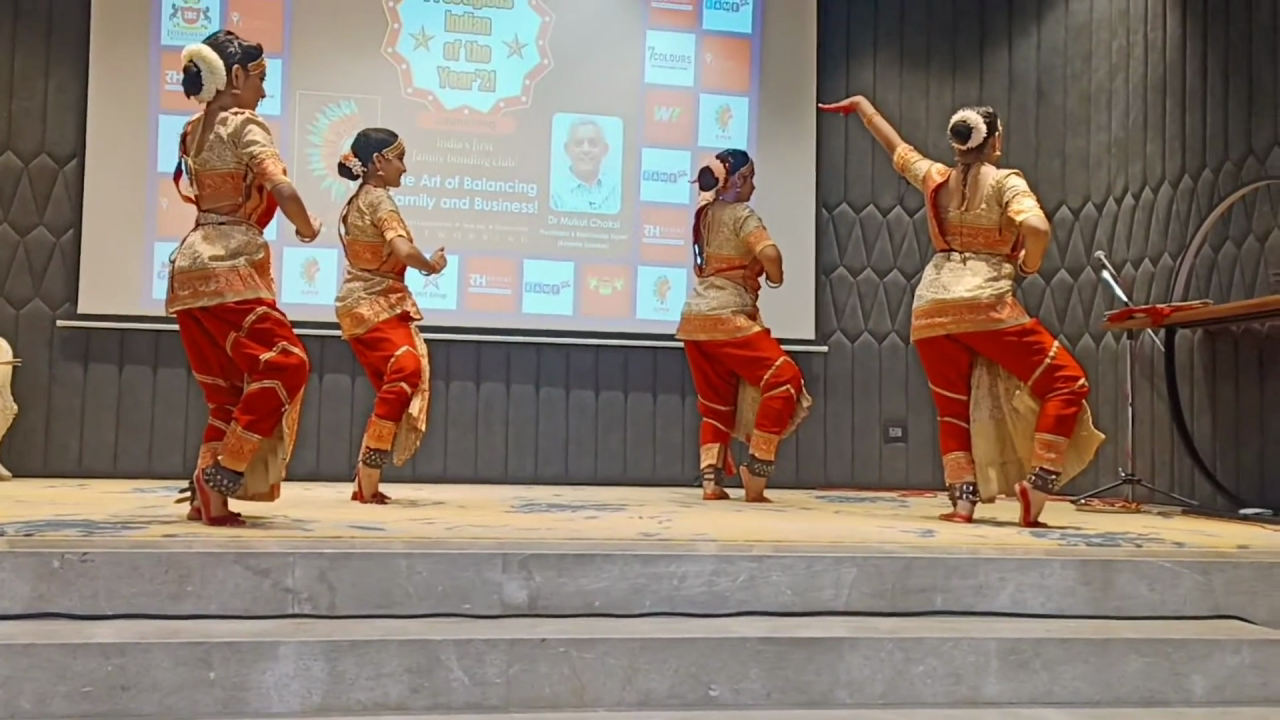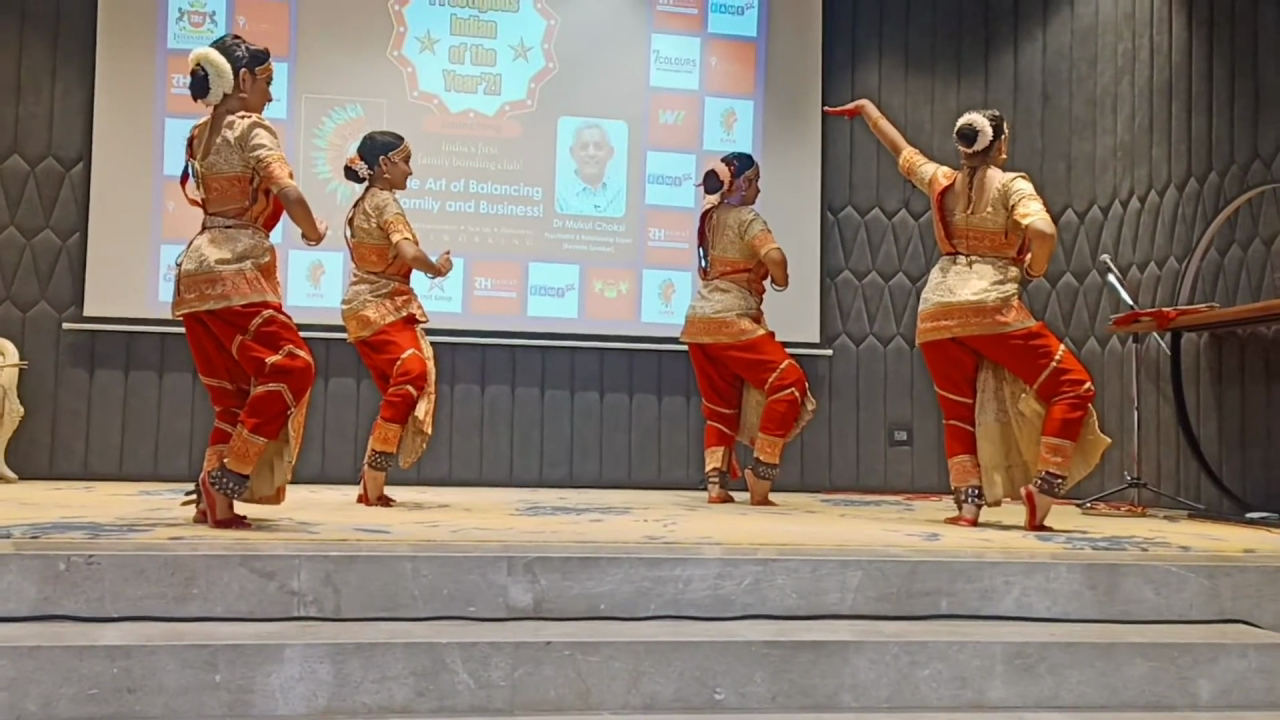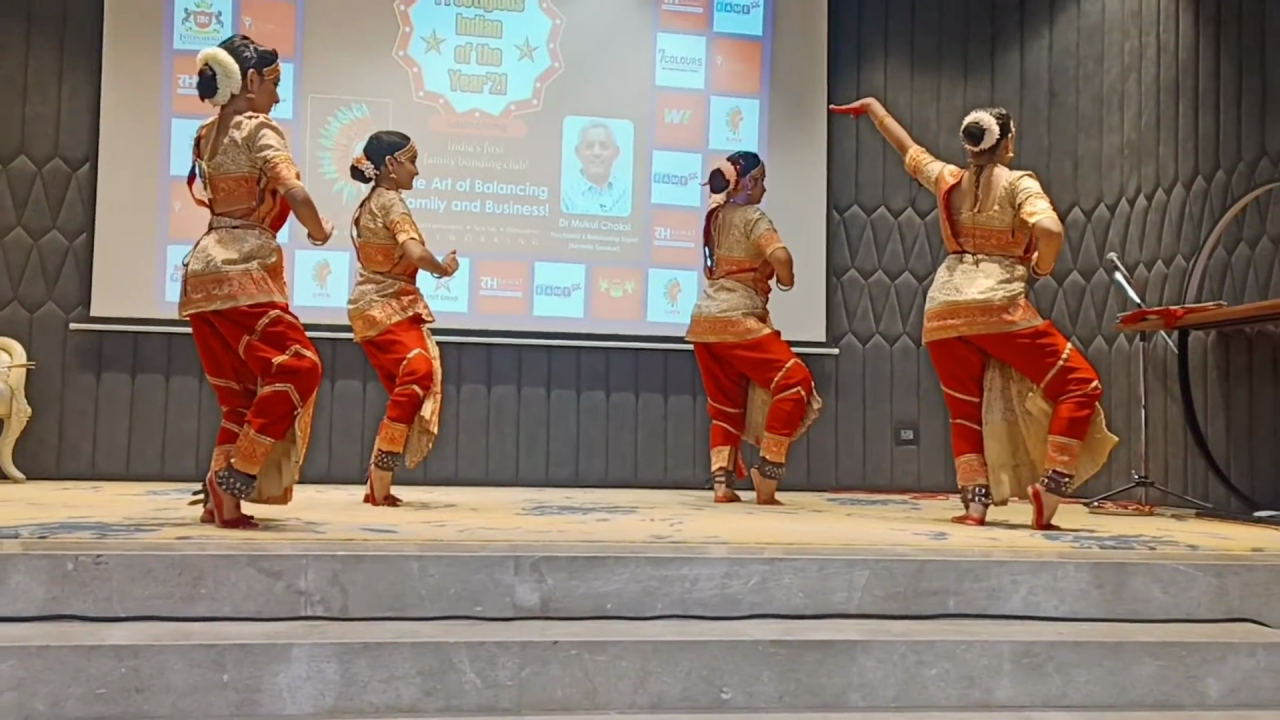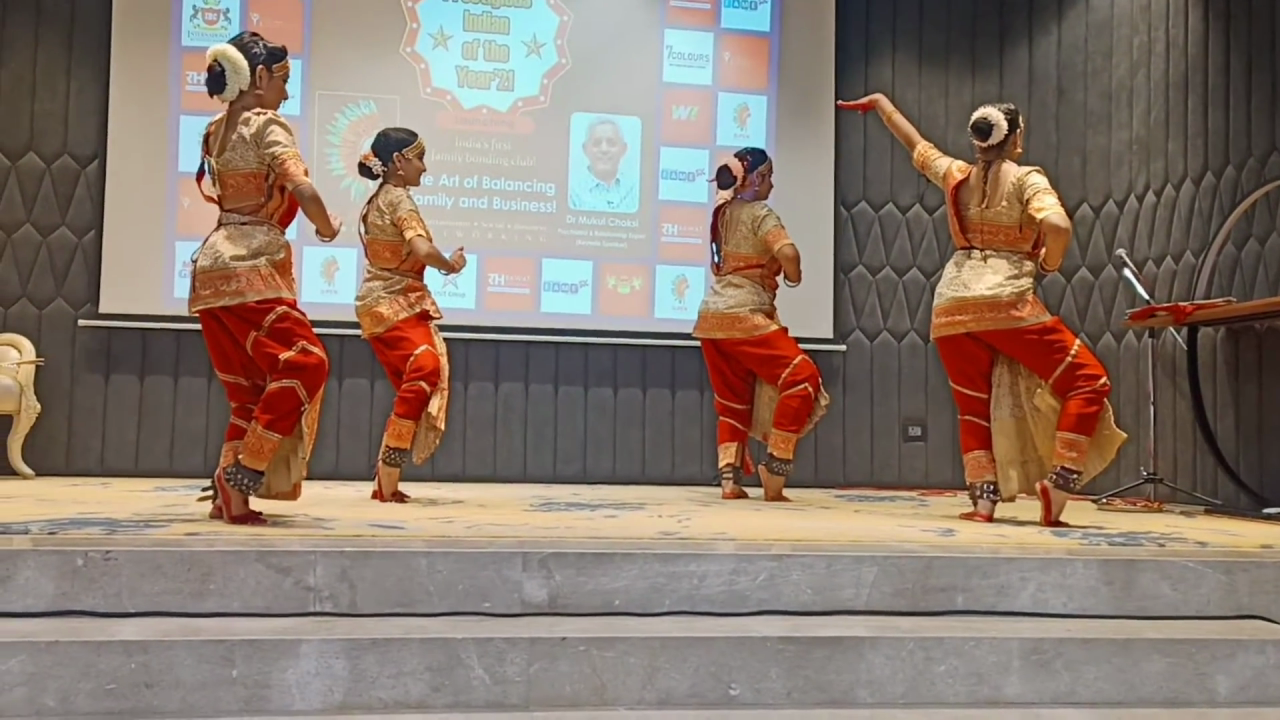
dt=0.2s
person 1, frame 1
left shoulder: (194, 130)
right shoulder: (245, 124)
right elbow: (282, 189)
right wrist: (308, 228)
left hip: (192, 265)
right hip: (229, 267)
left knee: (229, 389)
right knee: (286, 365)
left ankle: (208, 494)
right ankle: (220, 477)
person 1, frame 2
left shoulder: (200, 133)
right shoulder: (251, 128)
right elbow: (288, 192)
right wrist: (313, 231)
left hip: (198, 269)
right hip: (235, 270)
left knee: (235, 392)
right knee: (291, 368)
left ankle: (212, 497)
right ankle: (225, 480)
person 1, frame 3
left shoulder: (207, 134)
right shoulder: (259, 128)
right elbow: (295, 193)
right wrist: (319, 231)
left hip: (205, 270)
right hip: (242, 271)
left knee: (242, 391)
right knee: (298, 368)
left ankle: (220, 498)
right ankle: (231, 480)
person 1, frame 4
left shoulder: (217, 130)
right shoulder: (267, 124)
right elbow: (303, 189)
right wrist: (327, 227)
left hip: (215, 266)
right hip: (251, 267)
left knee: (251, 388)
right knee: (305, 365)
left ankle: (230, 491)
right ankle: (239, 478)
person 2, frame 1
left shoulder: (934, 178)
right shoulder: (1005, 182)
left elbow: (894, 145)
right elbow: (1037, 228)
left wrist: (861, 103)
right wrist: (1028, 265)
left hip: (931, 307)
right hip: (986, 304)
left knee: (954, 408)
right knee: (1067, 383)
left ankle: (963, 501)
right ankle: (1037, 483)
person 2, frame 2
left shoulder: (940, 181)
right shoulder: (1012, 185)
left elbow: (899, 148)
right elbow: (1044, 232)
left wrist: (866, 107)
right wrist: (1034, 269)
left hip: (937, 310)
right hip: (991, 308)
left knee: (958, 412)
right knee: (1072, 388)
left ankle: (968, 504)
right ankle: (1043, 486)
person 2, frame 3
left shoulder: (947, 179)
right shoulder: (1018, 183)
left elbow: (906, 146)
right elbow: (1051, 230)
left wrist: (873, 105)
right wrist: (1041, 267)
left hip: (944, 309)
right hip: (998, 306)
left knee: (966, 410)
right knee: (1080, 386)
left ankle: (975, 504)
right ankle: (1050, 486)
person 2, frame 4
left shoulder: (954, 175)
right shoulder: (1026, 179)
left elbow: (914, 142)
right elbow: (1058, 226)
left wrist: (880, 101)
right wrist: (1049, 262)
left hip: (951, 307)
right hip: (1006, 303)
left knee: (974, 406)
right knee: (1088, 382)
left ankle: (983, 500)
right ankle: (1059, 482)
person 3, frame 1
left shoulder: (356, 201)
right shoulder: (379, 199)
right elbow: (405, 251)
right wrist: (431, 266)
left hip: (362, 305)
right hip: (376, 306)
left knee: (395, 383)
right knee: (406, 371)
left ankle: (367, 478)
right ankle: (368, 477)
person 3, frame 2
left shoulder: (362, 204)
right shoulder: (385, 202)
right elbow: (410, 253)
right wrist: (437, 269)
left hip: (367, 307)
right hip: (382, 309)
left knee: (400, 387)
right knee: (411, 374)
left ankle: (372, 481)
right ankle: (373, 480)
person 3, frame 3
left shoulder: (368, 204)
right shoulder: (392, 202)
right elbow: (417, 253)
right wrist: (443, 269)
left hip: (374, 307)
right hip: (388, 309)
left knee: (407, 385)
right knee: (418, 374)
left ankle: (379, 482)
right ankle: (380, 480)
person 3, frame 4
left shoulder: (376, 200)
right shoulder: (399, 199)
right elbow: (423, 250)
right wrist: (450, 265)
left hip: (380, 304)
right hip: (395, 305)
left knee: (414, 382)
right knee: (424, 370)
left ankle: (387, 478)
right ankle: (387, 476)
person 4, frame 1
left shoulder: (706, 214)
right shoulder: (741, 214)
right elbow: (769, 253)
right wrist: (775, 276)
left hip: (694, 317)
right hip: (728, 317)
left knee: (716, 402)
right knee: (785, 380)
left ankle: (710, 481)
right ankle: (755, 475)
person 4, frame 2
left shoulder: (711, 217)
right shoulder: (746, 217)
right elbow: (775, 257)
right wrist: (781, 279)
left hip: (699, 320)
right hip: (733, 320)
left knee: (721, 405)
right knee: (789, 383)
left ankle: (716, 484)
right ankle: (760, 478)
person 4, frame 3
left shoulder: (716, 216)
right shoulder: (752, 217)
right elbow: (780, 256)
right wrist: (786, 279)
left hip: (705, 321)
right hip: (738, 320)
left knee: (726, 404)
right knee: (795, 383)
left ankle: (722, 484)
right ankle: (766, 478)
person 4, frame 4
left shoulder: (723, 212)
right shoulder: (760, 212)
right elbow: (788, 252)
right wrist: (793, 275)
left hip: (711, 317)
right hip: (745, 316)
left knee: (733, 400)
right knee: (802, 379)
left ankle: (730, 480)
right ankle: (774, 474)
